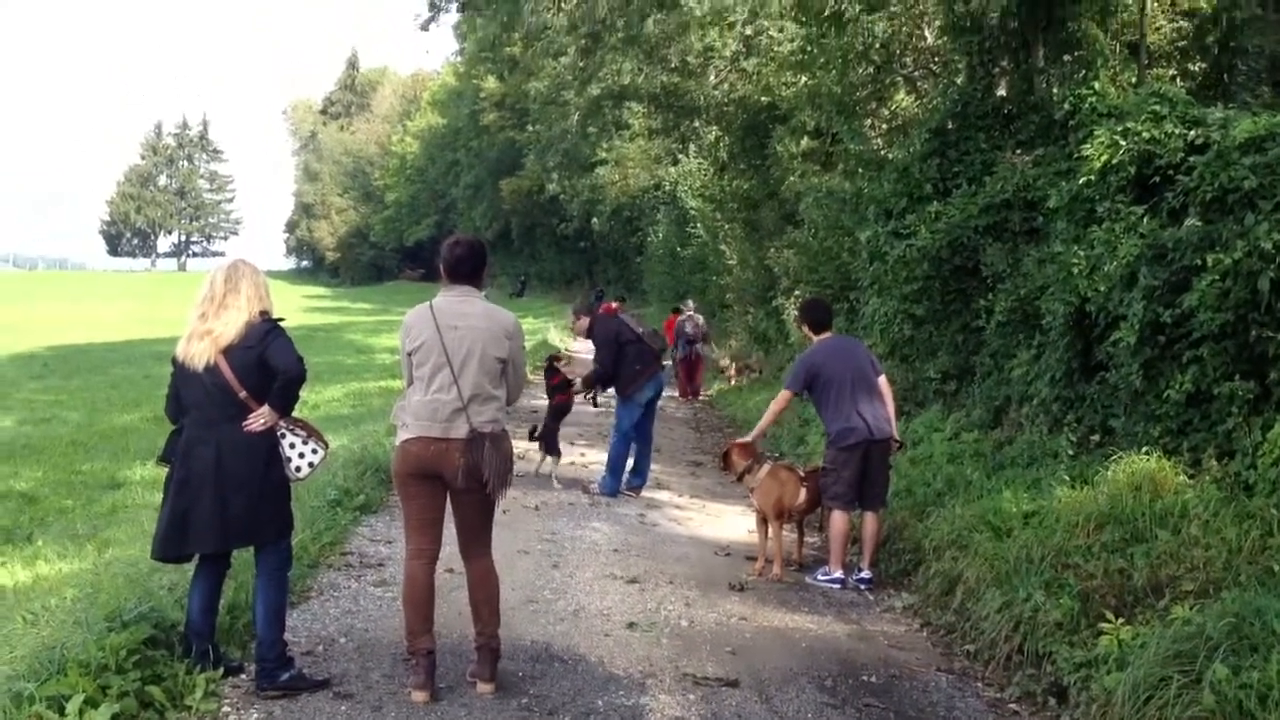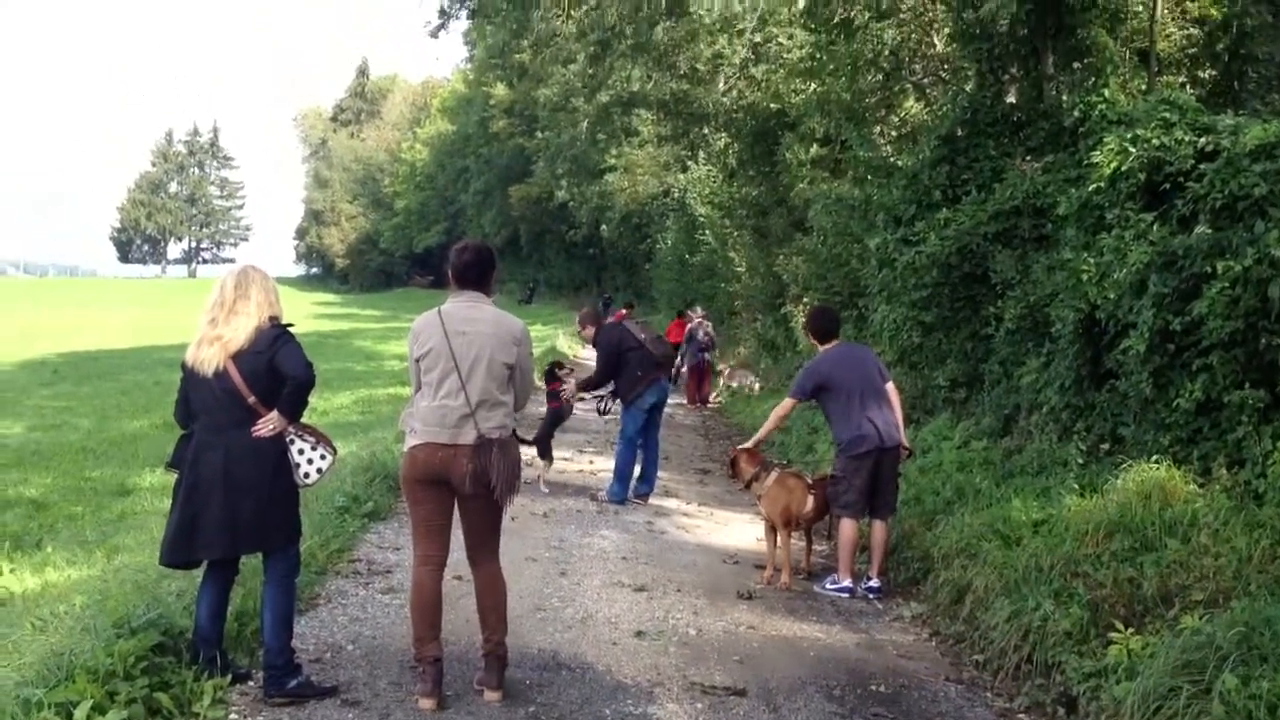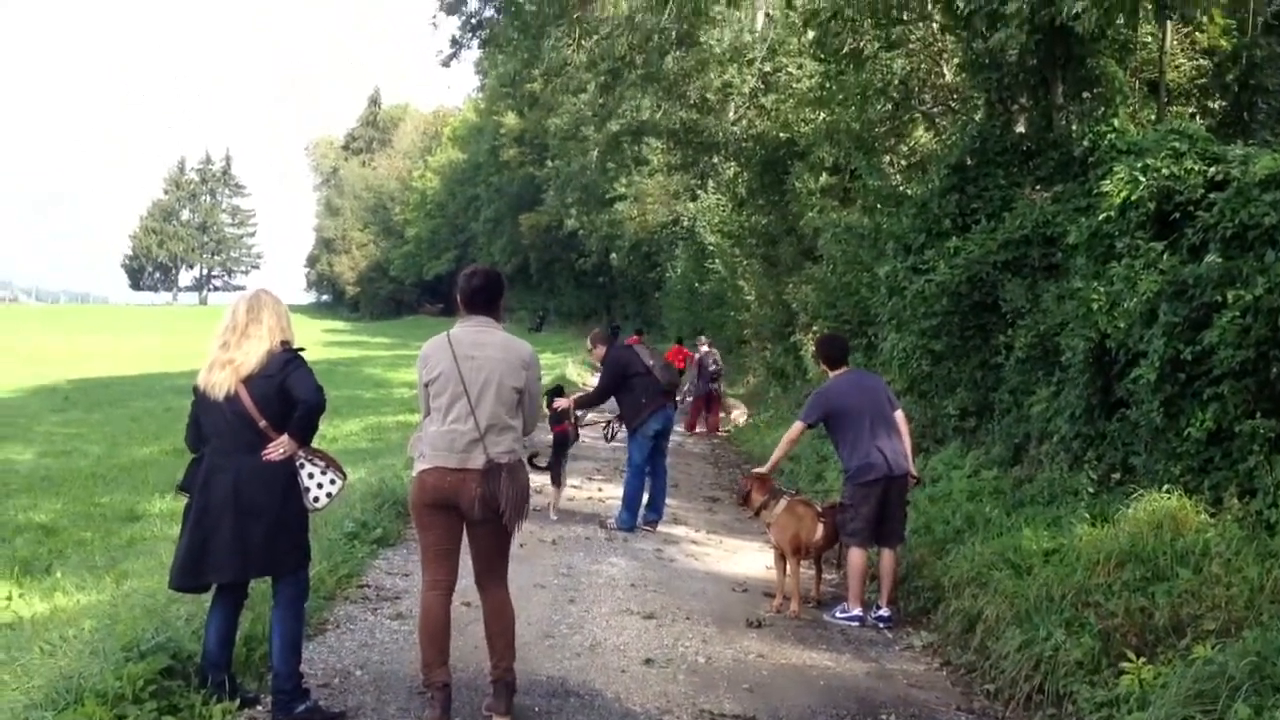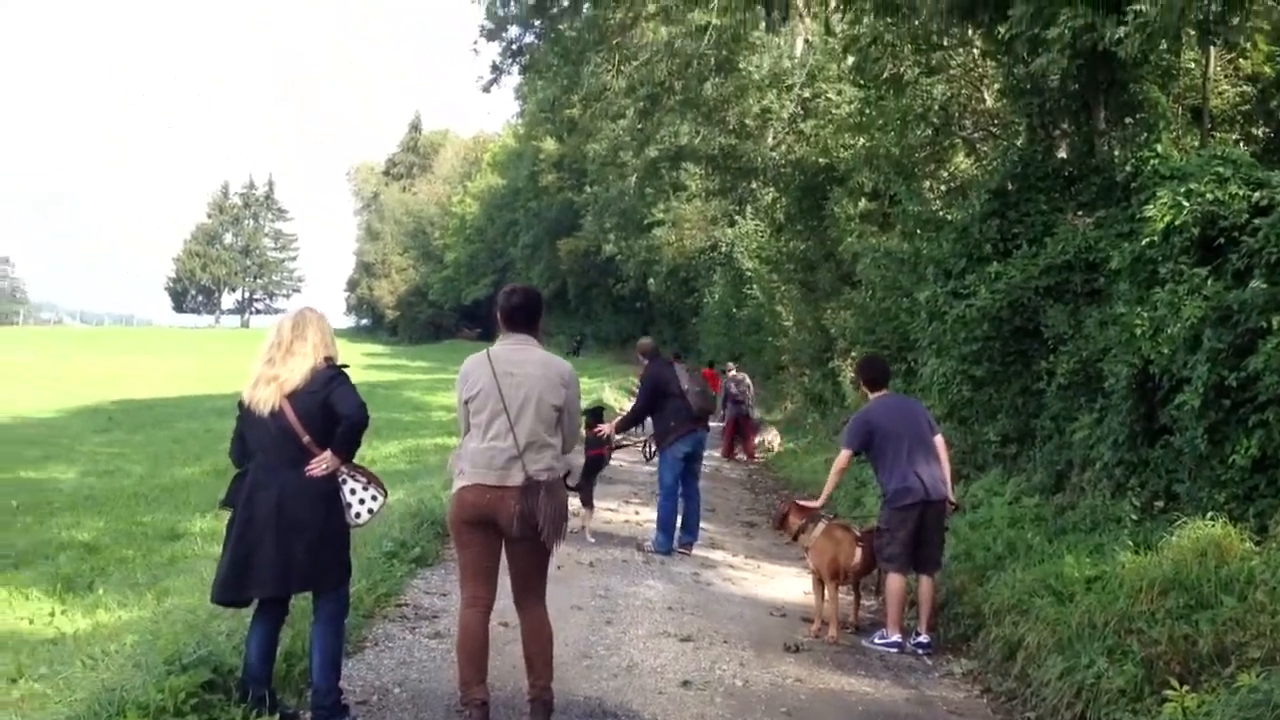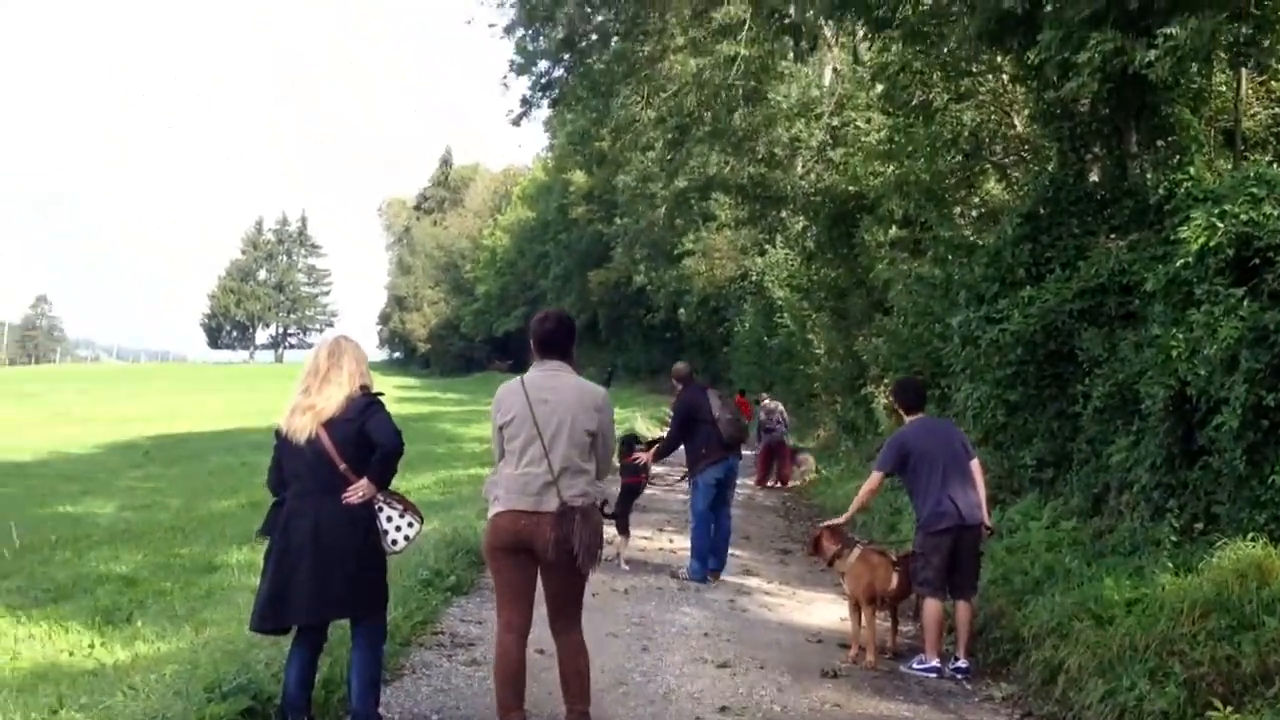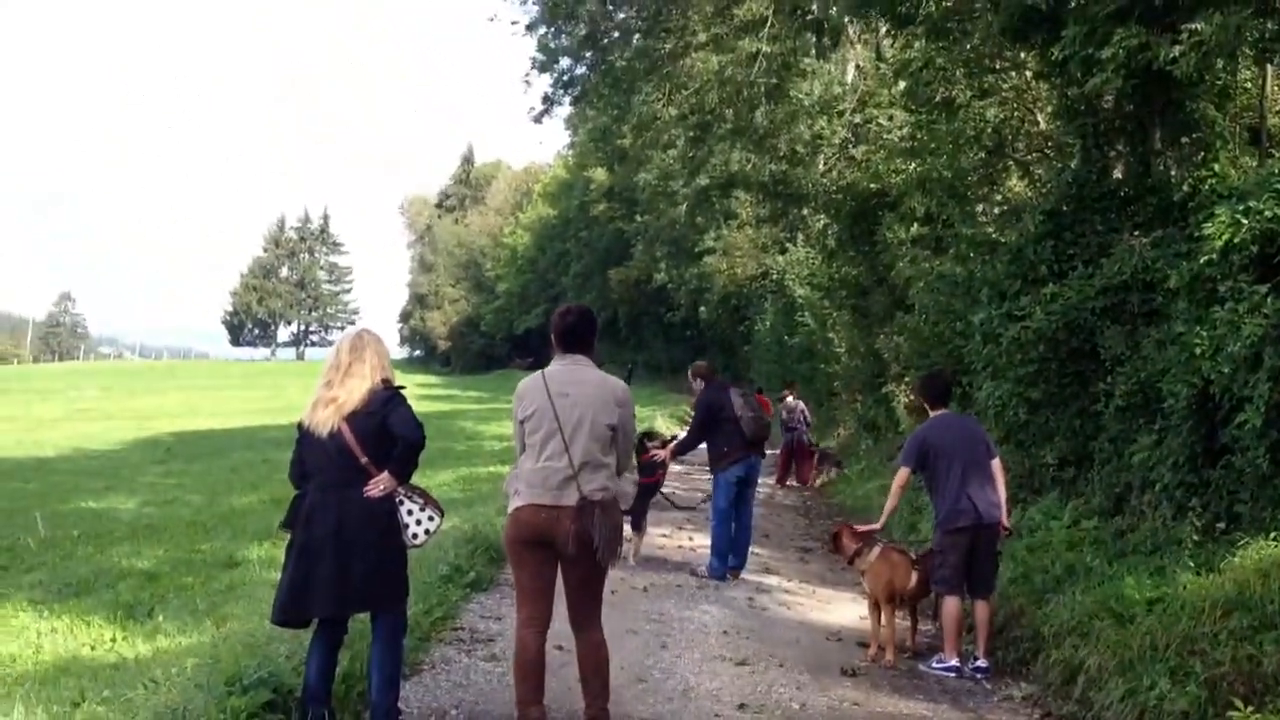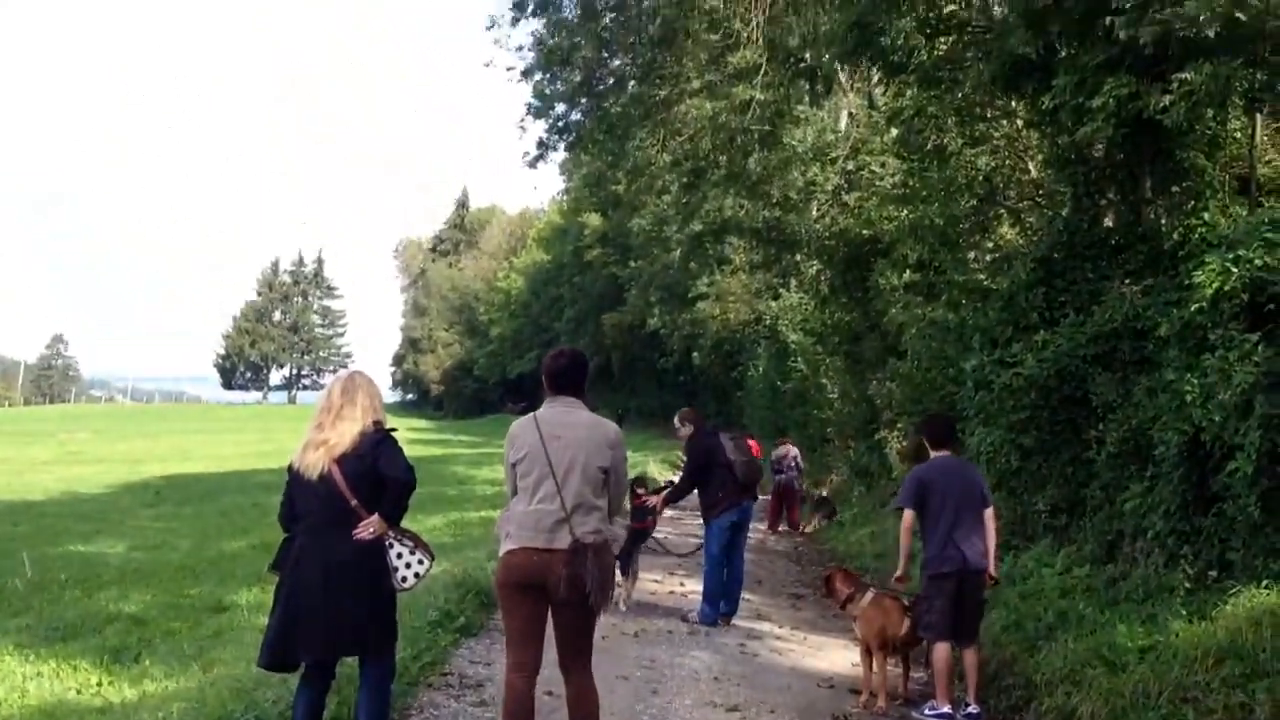
dt=0.4s
person 1, frame 1
left shoulder: (416, 319)
right shoulder: (504, 323)
left elbow: (409, 381)
right elbow: (513, 391)
left hip: (418, 443)
right hip: (478, 446)
left knee: (420, 553)
right knee: (478, 552)
left ankle: (421, 666)
right ankle: (486, 659)
person 1, frame 2
left shoulder: (424, 325)
right shoulder: (512, 329)
left elbow: (416, 387)
right elbow: (522, 397)
left hip: (426, 448)
right hip: (486, 452)
left knee: (427, 559)
right knee: (485, 559)
left ankle: (428, 672)
right ankle: (493, 667)
person 1, frame 3
left shoulder: (433, 349)
right shoulder: (521, 353)
left elbow: (425, 412)
right elbow: (530, 421)
left hip: (436, 473)
right hip: (496, 477)
left knee: (436, 584)
right knee: (494, 584)
person 1, frame 4
left shoulder: (473, 366)
right shoulder: (560, 371)
left elbow: (464, 430)
right elbow: (570, 440)
left hip: (475, 490)
right hip: (534, 494)
left knee: (474, 601)
right knee: (531, 602)
person 1, frame 5
left shoulder: (507, 393)
right shoulder: (594, 397)
left elbow: (499, 457)
right elbow: (604, 465)
left hip: (510, 516)
left knee: (511, 627)
right knee: (568, 628)
person 1, frame 6
left shoulder: (528, 387)
right shoulder: (615, 391)
left elbow: (519, 450)
right elbow: (624, 460)
left hip: (530, 510)
right hip: (590, 514)
left knee: (530, 622)
right knee: (587, 623)
person 1, frame 7
left shoulder: (521, 429)
right shoulder: (606, 432)
left elbow: (513, 493)
right elbow: (615, 502)
left hip: (522, 552)
right hip: (582, 553)
left knee: (521, 661)
right knee: (578, 665)
person 2, frame 1
left shoulder: (190, 343)
right shoulder: (262, 333)
left elbow: (175, 410)
right elbow: (292, 369)
right wrist: (275, 409)
left hip: (200, 464)
right hip: (250, 464)
left knee: (211, 558)
right knee: (272, 562)
left ankle: (200, 655)
right ankle: (273, 669)
person 2, frame 2
left shoulder: (199, 349)
right shoulder: (272, 338)
left elbow: (184, 415)
right elbow: (302, 375)
right wrist: (285, 415)
left hip: (209, 470)
right hip: (259, 469)
left knee: (220, 564)
right knee: (280, 567)
left ankle: (207, 661)
right ankle: (280, 676)
person 2, frame 3
left shoulder: (211, 372)
right shoulder: (283, 362)
left elbow: (195, 439)
right elbow: (312, 399)
right wrist: (295, 439)
left hip: (219, 494)
right hip: (270, 493)
left knee: (229, 588)
right knee: (288, 592)
left ankle: (216, 684)
person 2, frame 4
left shoulder: (256, 388)
right shoulder: (326, 379)
left elbow: (239, 454)
right elbow: (356, 416)
right wrist: (338, 455)
left hip: (262, 509)
right hip: (312, 508)
left knee: (271, 602)
right knee: (329, 605)
person 2, frame 5
left shoulder: (294, 416)
right shoulder: (362, 407)
left elbow: (277, 482)
right elbow: (391, 443)
right wrist: (374, 482)
left hip: (300, 536)
right hip: (349, 536)
left knee: (309, 629)
right knee: (367, 632)
person 2, frame 6
left shoulder: (316, 410)
right shoulder: (384, 400)
left elbow: (298, 474)
right elbow: (412, 437)
right wrist: (395, 475)
left hip: (321, 528)
right hip: (370, 528)
left knee: (330, 623)
right knee: (387, 625)
person 2, frame 7
left shoulder: (306, 453)
right shoulder: (374, 442)
left elbow: (288, 515)
right elbow: (404, 478)
right wrist: (386, 518)
left hip: (311, 571)
right hip: (359, 570)
left knee: (317, 661)
right knee: (376, 664)
person 3, frame 1
left shoulder: (809, 359)
right shoulder: (858, 345)
left elbow: (779, 403)
right elbow: (885, 388)
left wrist: (754, 435)
right wrist: (894, 430)
left hip: (847, 437)
right hip: (880, 434)
left knee: (839, 505)
right knee: (871, 506)
left ankle: (835, 571)
right ankle: (865, 571)
person 3, frame 2
left shoulder: (816, 368)
right shoulder: (865, 352)
left elbow: (782, 411)
right elbow: (892, 393)
left wrist: (752, 442)
right wrist: (902, 436)
left hip: (856, 445)
right hip: (888, 441)
left knee: (848, 513)
right knee: (880, 514)
left ankle: (843, 580)
right ankle: (873, 580)
person 3, frame 3
left shoulder: (825, 394)
right shoulder: (874, 380)
left elbow: (793, 436)
right elbow: (901, 421)
left wrist: (768, 467)
right wrist: (910, 464)
left hip: (864, 472)
right hip: (896, 469)
left knee: (857, 541)
right knee: (888, 543)
left ankle: (853, 609)
right ankle: (883, 609)
person 3, frame 4
left shoulder: (865, 417)
right shoulder: (914, 404)
left elbow: (841, 463)
right elbow: (941, 446)
left wrist: (821, 500)
right wrist: (948, 489)
left hip: (902, 497)
right hip: (934, 494)
left knee: (895, 567)
right knee: (927, 569)
left ankle: (892, 635)
right ankle: (922, 635)
person 3, frame 5
left shoulder: (900, 439)
right shoulder: (950, 428)
left elbow: (872, 485)
right elbow: (976, 470)
left wrist: (846, 516)
right wrist: (984, 513)
left hip: (936, 521)
right hip: (970, 519)
left knee: (932, 592)
right knee: (963, 593)
left ankle: (930, 660)
right ankle: (961, 660)
person 3, frame 6
left shoulder: (923, 435)
right shoulder: (973, 425)
left elbow: (900, 482)
right elbow: (997, 470)
left wrist: (881, 521)
right wrist: (1003, 513)
left hip: (954, 520)
right hip: (988, 518)
left knee: (950, 591)
right knee: (982, 592)
left ankle: (950, 659)
right ankle: (980, 659)
person 3, frame 7
left shoulder: (919, 475)
right shoulder: (972, 472)
left elbow: (907, 524)
right elbow: (989, 520)
left wrist: (902, 566)
right wrist: (990, 562)
left hip: (940, 565)
right hip: (974, 565)
left knee: (939, 637)
right knee: (969, 638)
person 4, frame 1
left shoulder: (602, 330)
right shoulder: (609, 324)
left elbow: (605, 368)
left wrist: (585, 383)
right wrist: (599, 385)
left hip: (637, 383)
right hip: (653, 378)
left knee: (621, 435)
right knee: (643, 435)
left ankle: (609, 486)
right ankle: (635, 483)
person 4, frame 2
left shoulder: (606, 338)
right shoulder: (617, 331)
left elbow: (603, 375)
left wrist: (578, 386)
right wrist: (617, 391)
left hip: (642, 389)
right hip: (660, 383)
left knee: (627, 442)
right knee: (649, 441)
left ankle: (617, 493)
right ankle: (642, 491)
person 4, frame 3
left shoulder: (614, 359)
right shoulder: (628, 353)
left elbow: (601, 394)
left wrist: (573, 402)
right wrist: (624, 415)
left hip: (647, 415)
right hip: (666, 409)
left knee: (635, 469)
right knee: (657, 467)
left ankle: (626, 521)
right ankle: (651, 518)
person 4, frame 4
left shoulder: (651, 373)
right shoulder: (675, 369)
left elbow: (641, 410)
left wrist: (615, 427)
right wrist: (649, 428)
left hip: (677, 436)
right hip: (698, 431)
left knee: (668, 491)
right knee: (691, 488)
left ankle: (662, 543)
right ankle: (687, 541)
person 4, frame 5
left shoulder: (684, 400)
right shoulder: (712, 395)
left elbow: (676, 436)
left wrist: (653, 455)
left hip: (708, 463)
right hip: (730, 458)
left knee: (701, 518)
right knee: (722, 515)
left ankle: (697, 570)
right ankle: (715, 568)
person 4, frame 6
left shoulder: (706, 398)
right shoulder: (731, 393)
left elbow: (696, 435)
left wrist: (672, 452)
left hip: (730, 461)
right hip: (753, 457)
left knee: (721, 516)
right knee: (743, 514)
left ankle: (717, 568)
right ankle: (735, 566)
person 4, frame 7
left shoulder: (696, 444)
right shoulder: (717, 438)
left elbow: (688, 482)
left wrist: (664, 499)
right wrist: (670, 493)
left hip: (723, 506)
right hip: (744, 501)
left knee: (714, 561)
right knee: (735, 559)
left ankle: (708, 614)
right ankle: (726, 612)
